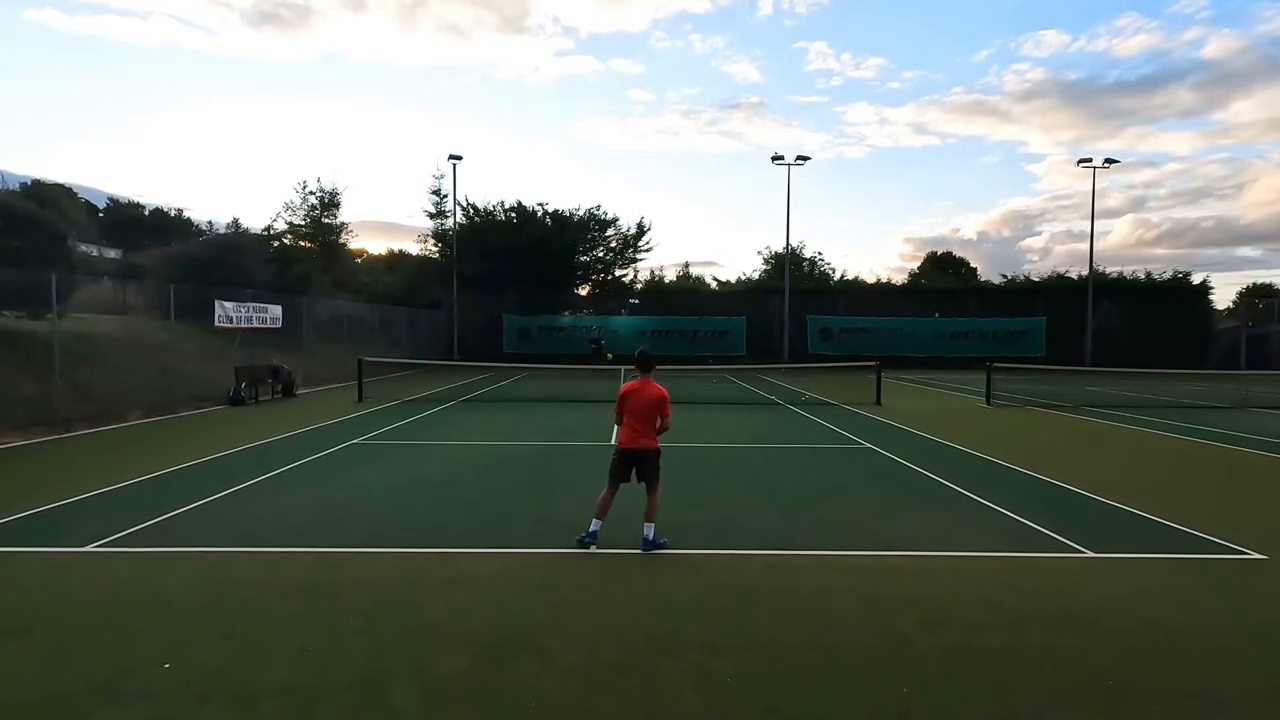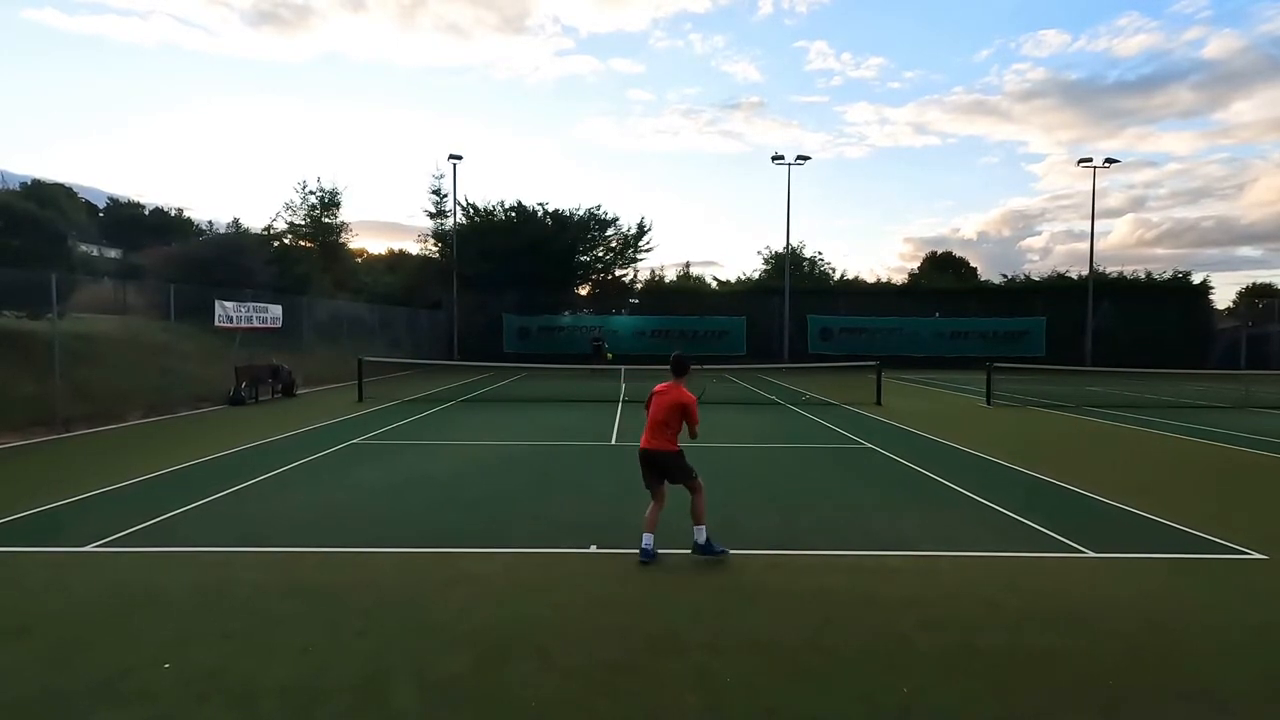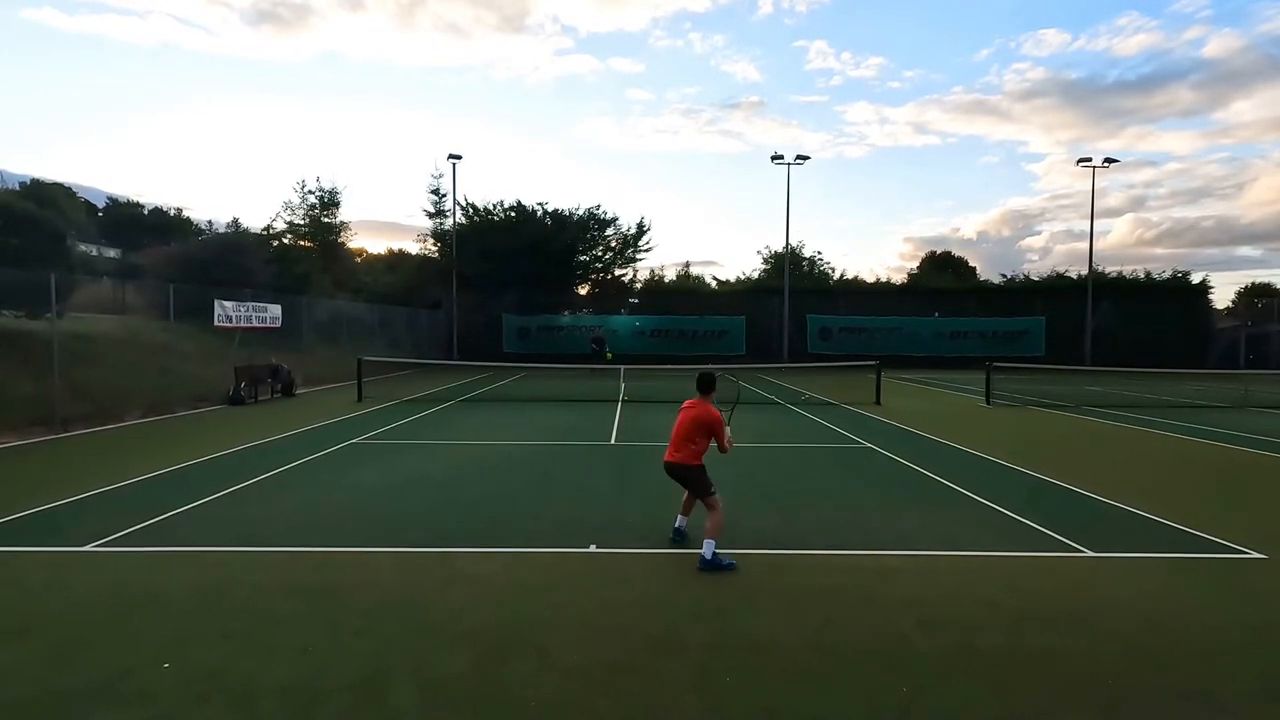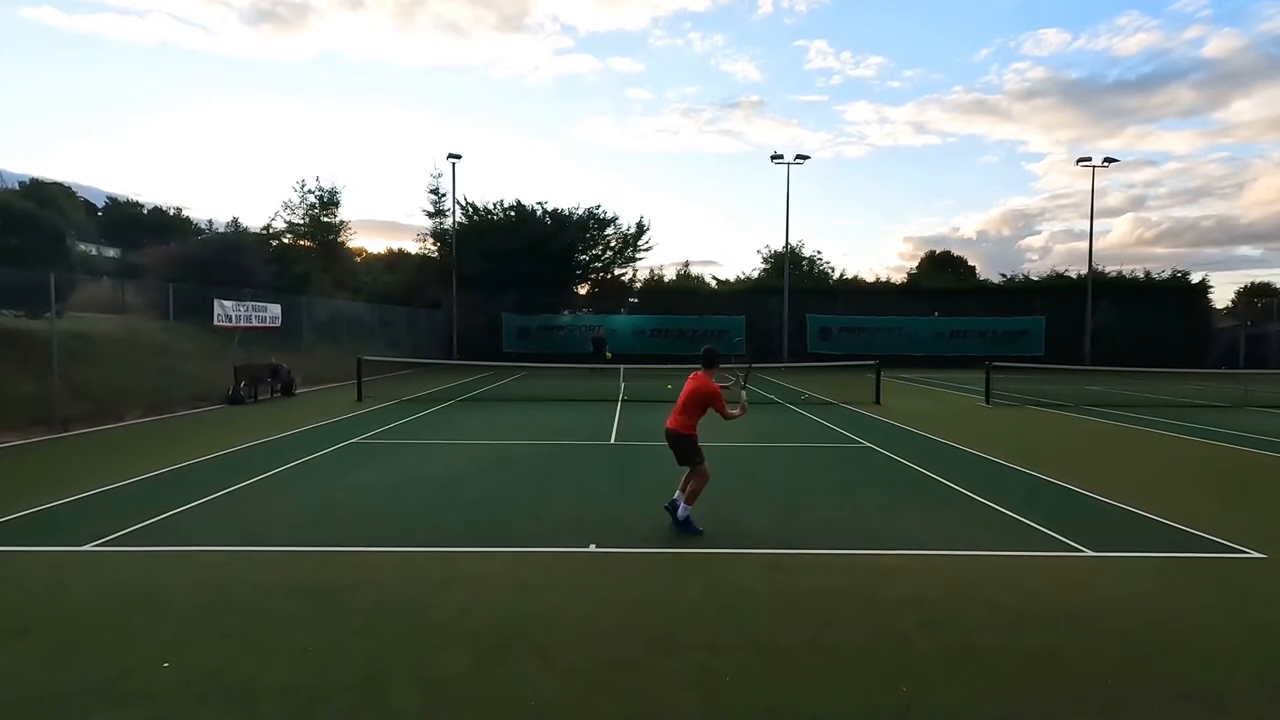
dt=0.3s
person 1, frame 1
left shoulder: (626, 389)
right shoulder: (661, 393)
left elbow: (618, 421)
right elbow: (665, 425)
left hip: (625, 447)
right hip: (649, 449)
left knee: (610, 490)
right knee: (652, 491)
left ankle: (592, 532)
right ankle: (649, 537)
person 1, frame 2
left shoulder: (657, 390)
right shoulder: (687, 399)
right elbow: (693, 434)
right wrist: (695, 428)
left hip: (645, 450)
right hip: (668, 452)
left knee: (657, 499)
right knee: (697, 489)
left ankle: (646, 548)
right ankle: (701, 542)
person 1, frame 3
left shoulder: (686, 405)
right shoulder: (714, 415)
right elbow: (723, 449)
right wrist: (728, 442)
left hip: (670, 462)
right hip: (689, 465)
left knee: (694, 488)
right knee: (715, 508)
left ankle: (679, 528)
right ankle: (708, 557)
person 1, frame 4
left shoulder: (695, 376)
right shoulder: (712, 389)
right elbow: (726, 415)
left wrist: (727, 385)
right wrist: (740, 411)
left hip: (673, 429)
right hip: (682, 433)
left knee: (696, 469)
right knee: (702, 474)
left ankle: (676, 501)
right ankle: (681, 517)
